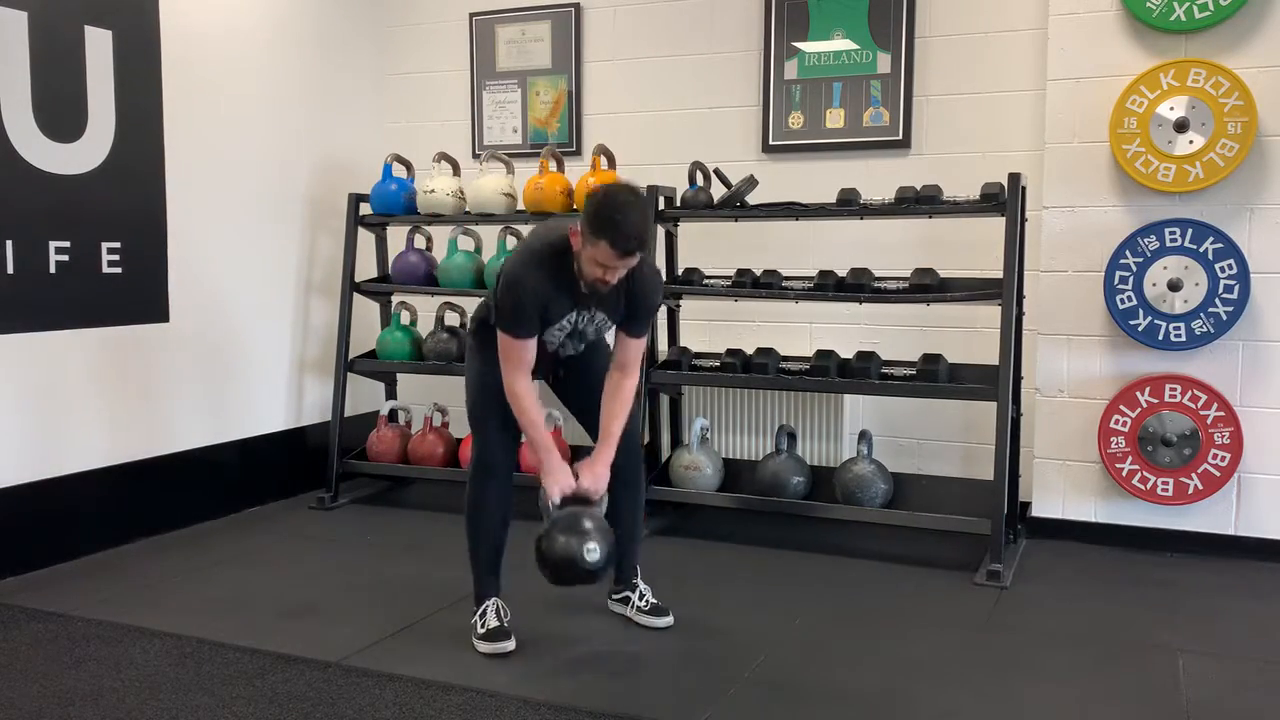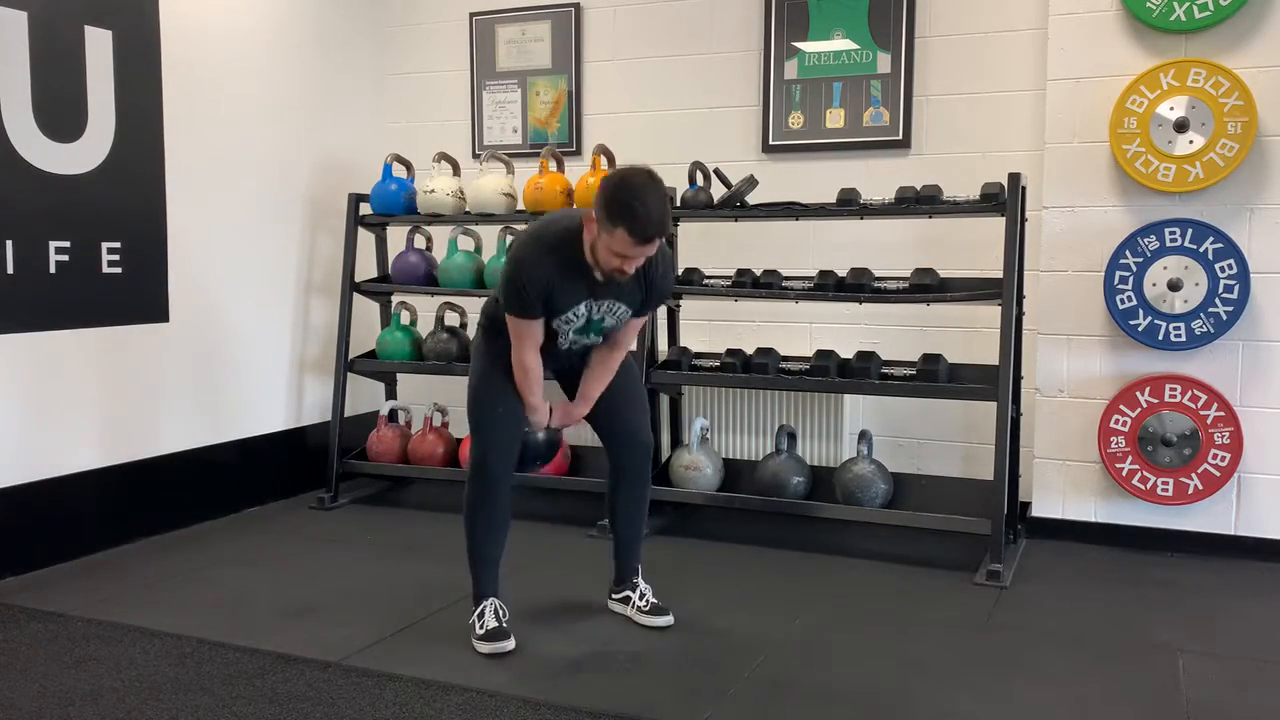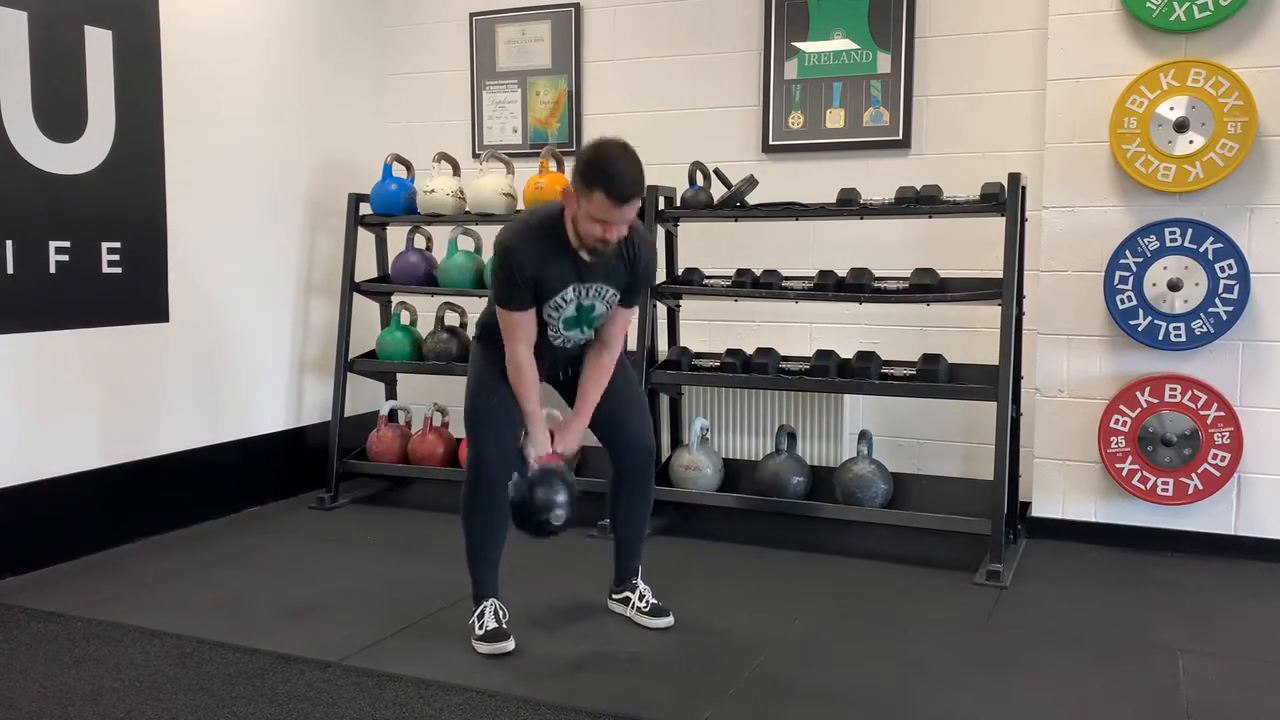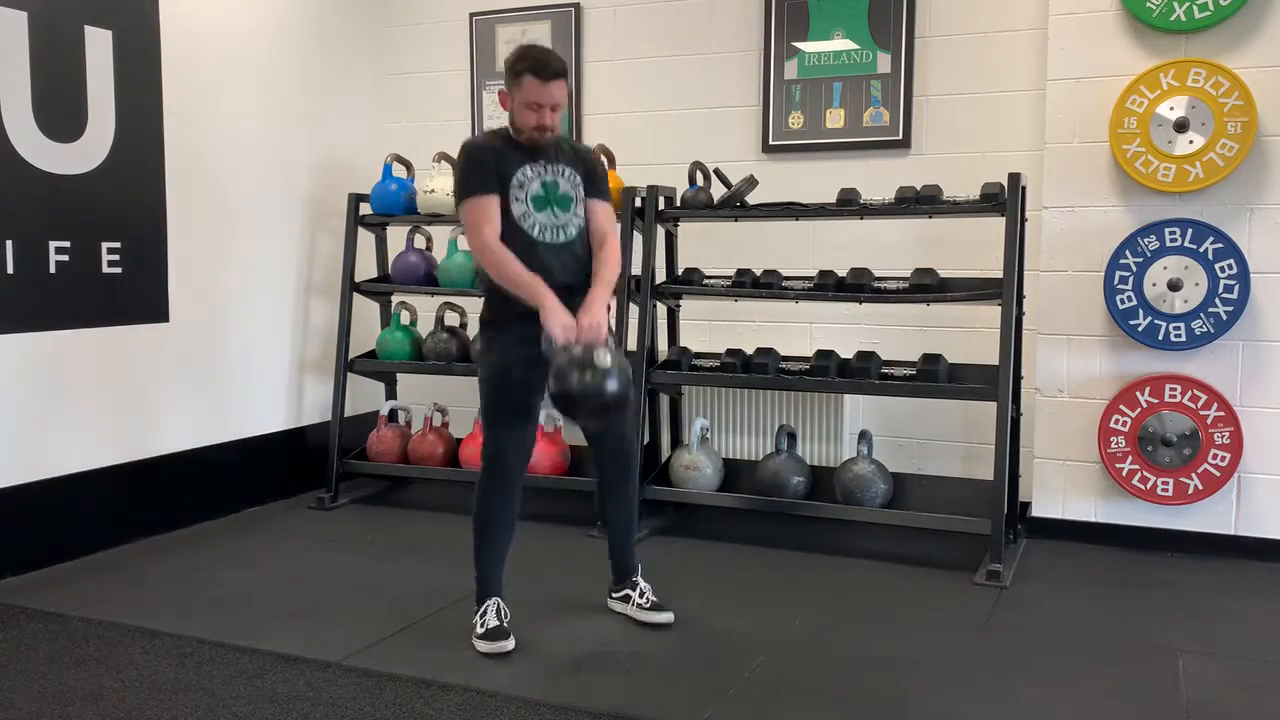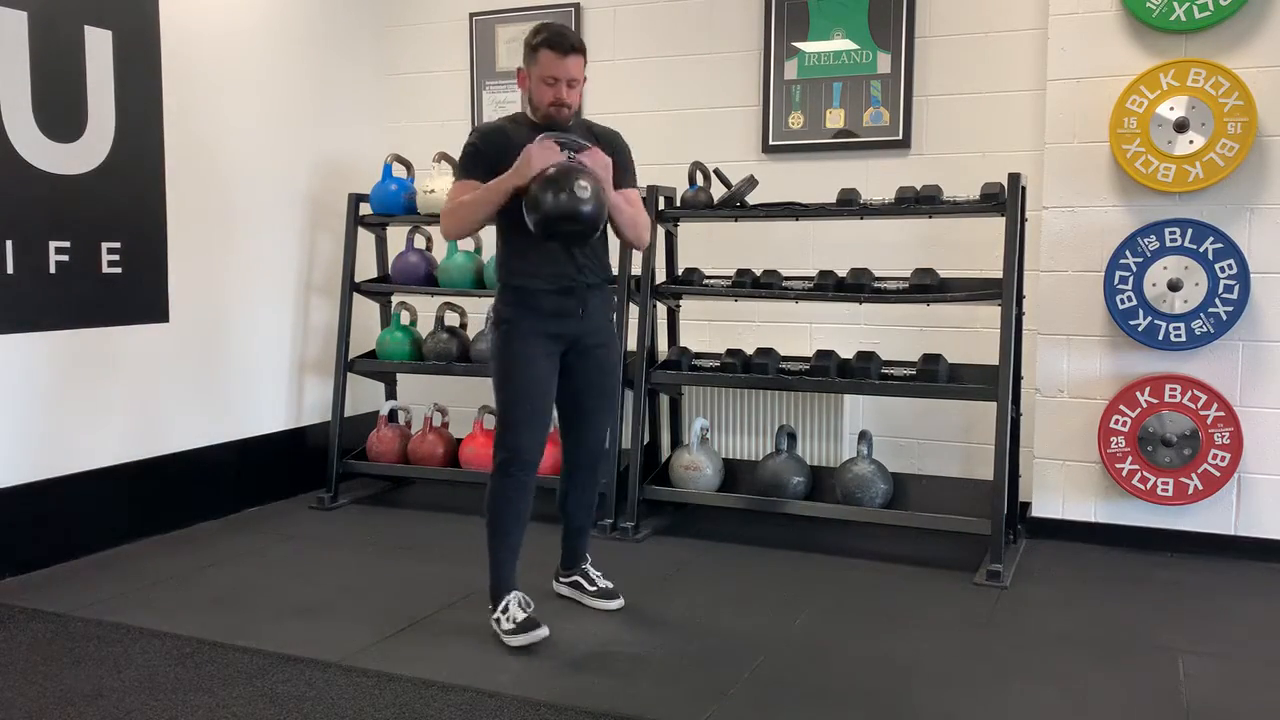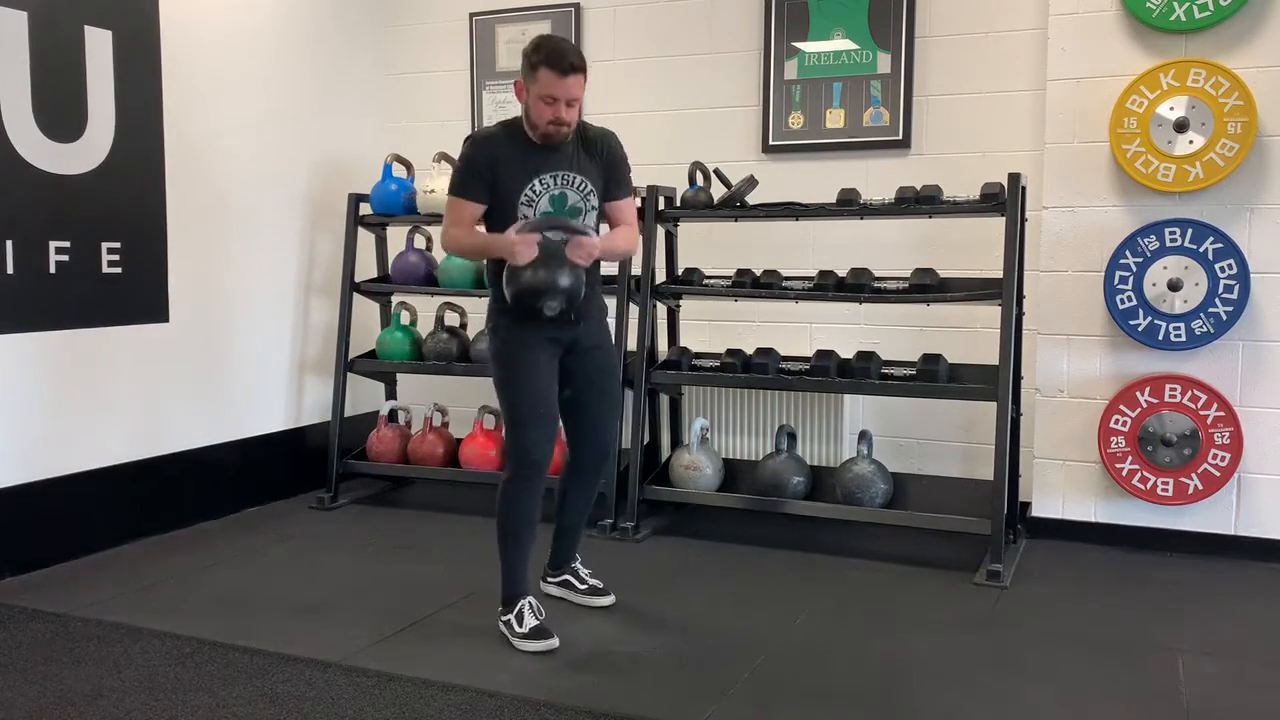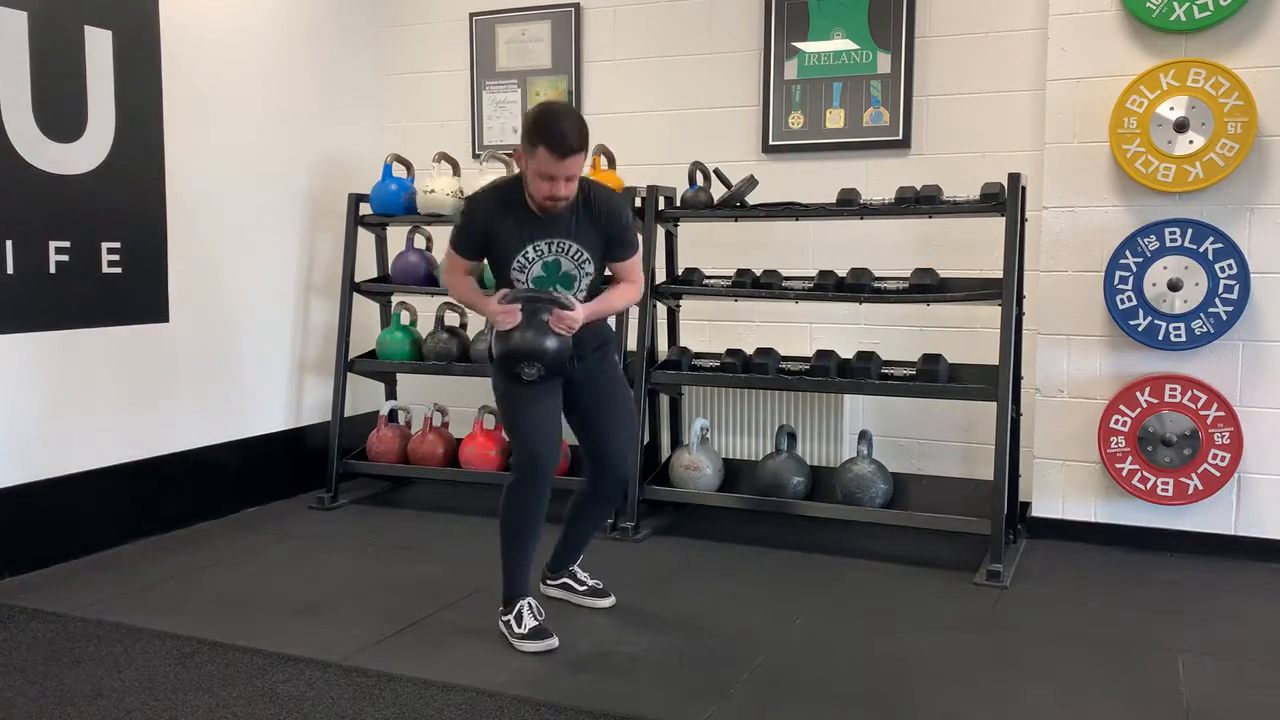
dt=0.3s
person 1, frame 1
left shoulder: (643, 280)
right shoulder: (530, 270)
left elbow: (624, 371)
right elbow: (517, 378)
left wrist: (602, 460)
right wrist: (549, 463)
left hip: (581, 347)
right hip: (502, 345)
left knee: (627, 446)
right knee: (494, 460)
left ankle: (626, 583)
right ankle: (488, 602)
person 1, frame 2
left shoulder: (657, 270)
right shoulder: (537, 253)
left elbow: (618, 344)
right elbow: (525, 351)
left wrist: (577, 409)
right wrist: (536, 416)
left hip: (595, 346)
right hip: (511, 336)
left knee: (636, 446)
right knee: (492, 459)
left ankle: (625, 585)
right ankle: (487, 601)
person 1, frame 3
left shoulder: (638, 249)
right shoulder: (521, 243)
left elbow: (608, 344)
right elbow: (519, 349)
left wrist: (575, 424)
right wrist: (534, 430)
left hip: (586, 352)
right hip: (507, 346)
left knee: (638, 449)
right knee: (490, 463)
left ankle: (626, 584)
right ankle: (486, 601)
person 1, frame 4
left shoulder: (580, 157)
right shoulder: (484, 156)
left elbow: (607, 242)
right elbow: (487, 246)
left wrist: (598, 301)
right wrist: (547, 304)
left hip: (585, 323)
right hip: (514, 329)
left knee: (619, 445)
right knee: (505, 461)
left ankle: (625, 580)
right ankle: (489, 600)
person 1, frame 5
left shoulder: (606, 142)
right shoulder: (495, 138)
left elbow: (640, 236)
right elbow: (452, 223)
left wrist: (609, 187)
right wrist: (514, 176)
left hip: (593, 315)
right hip: (526, 318)
left knee: (589, 452)
right knee: (519, 453)
left ankle: (573, 568)
right ankle: (504, 595)
person 1, frame 6
left shoulder: (603, 148)
right shoulder: (488, 149)
left elbow: (630, 232)
right elbow: (452, 234)
left wrist: (599, 246)
right wrist: (498, 245)
left hip: (585, 316)
right hip: (521, 319)
left knee: (598, 445)
right knee: (532, 453)
left ankle: (562, 566)
right ankle: (514, 600)
person 1, frame 7
left shoulder: (607, 208)
right shoulder: (487, 208)
left elbow: (633, 283)
right elbow: (455, 273)
left wrist: (588, 311)
right wrist: (488, 307)
left hip: (591, 351)
left knee: (617, 467)
right knee: (538, 460)
left ankle: (561, 569)
right ankle: (514, 601)
